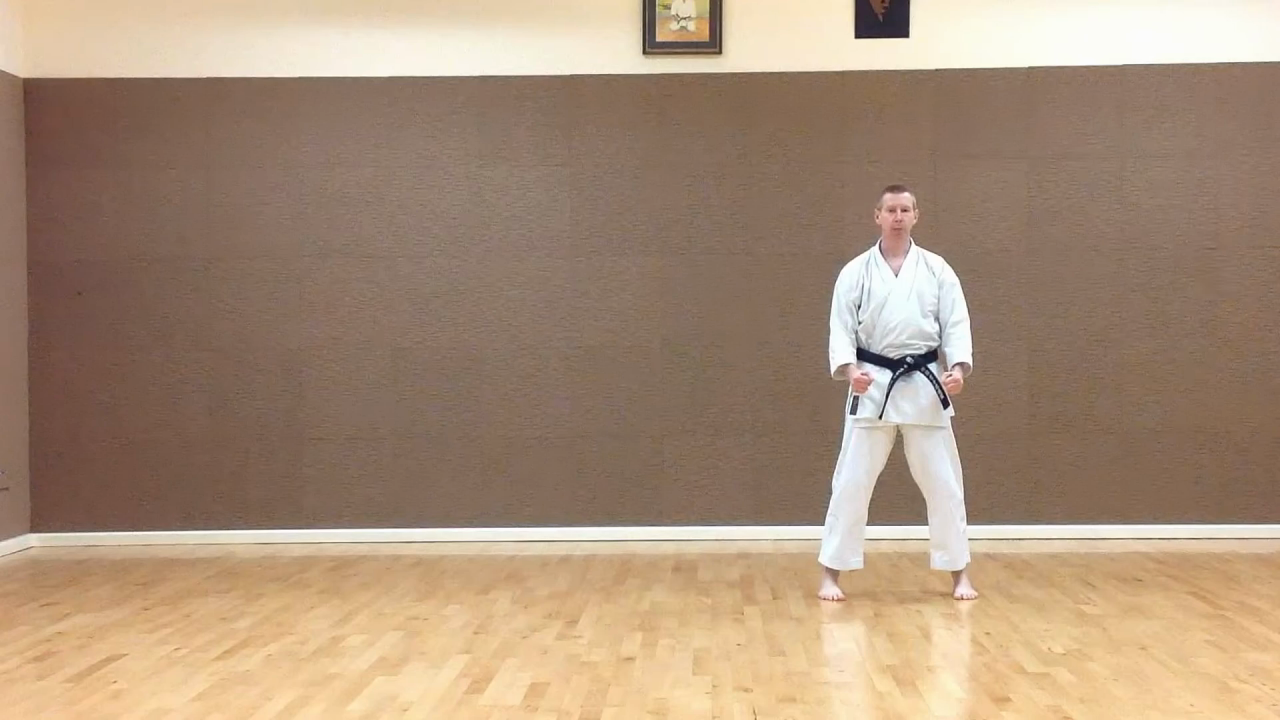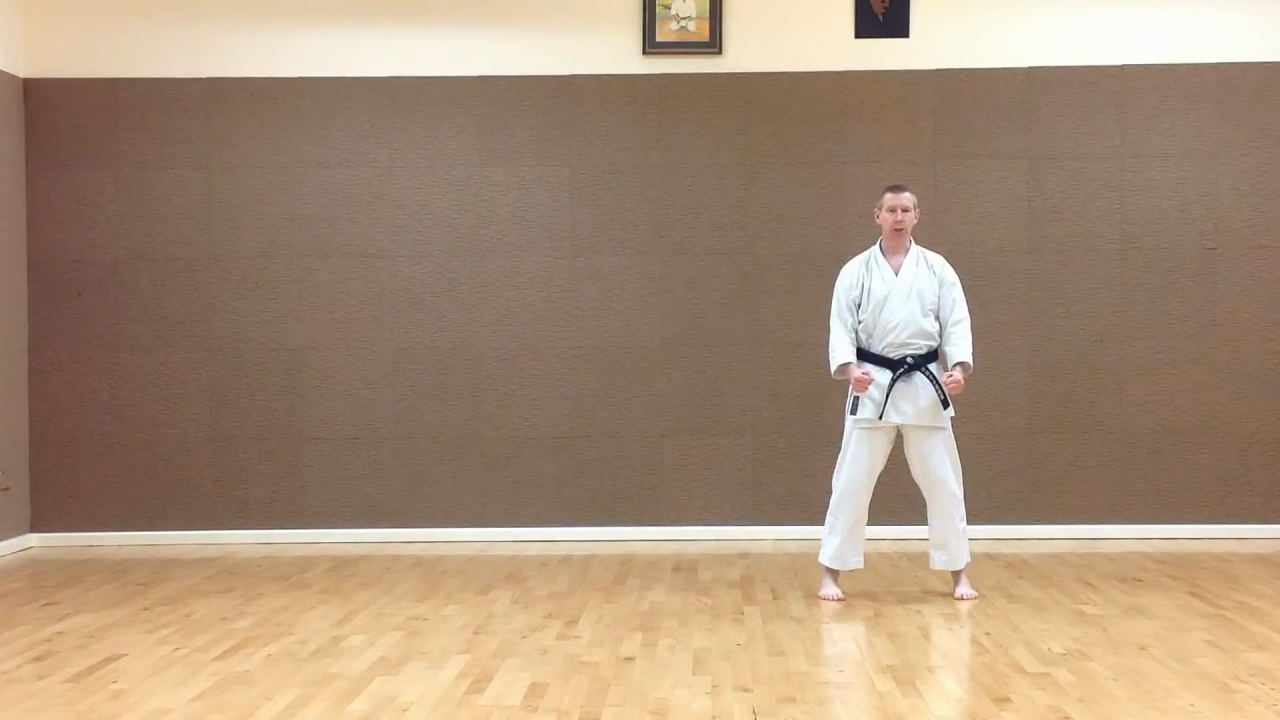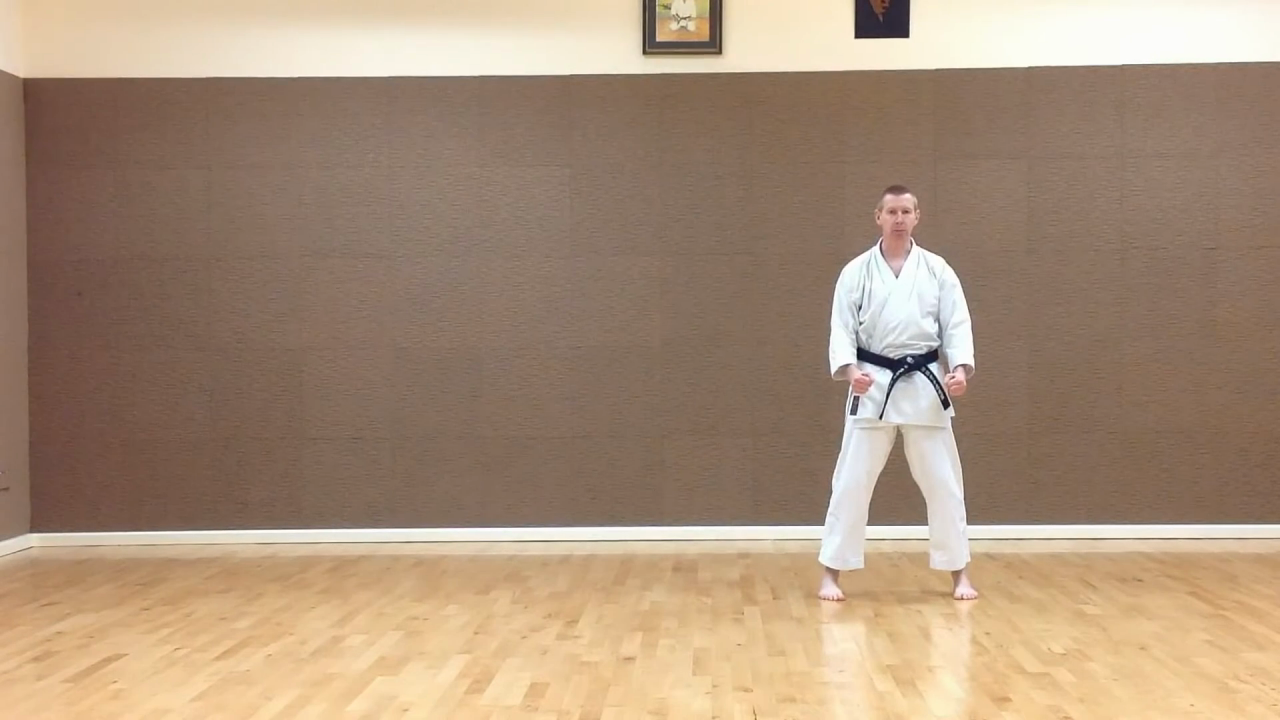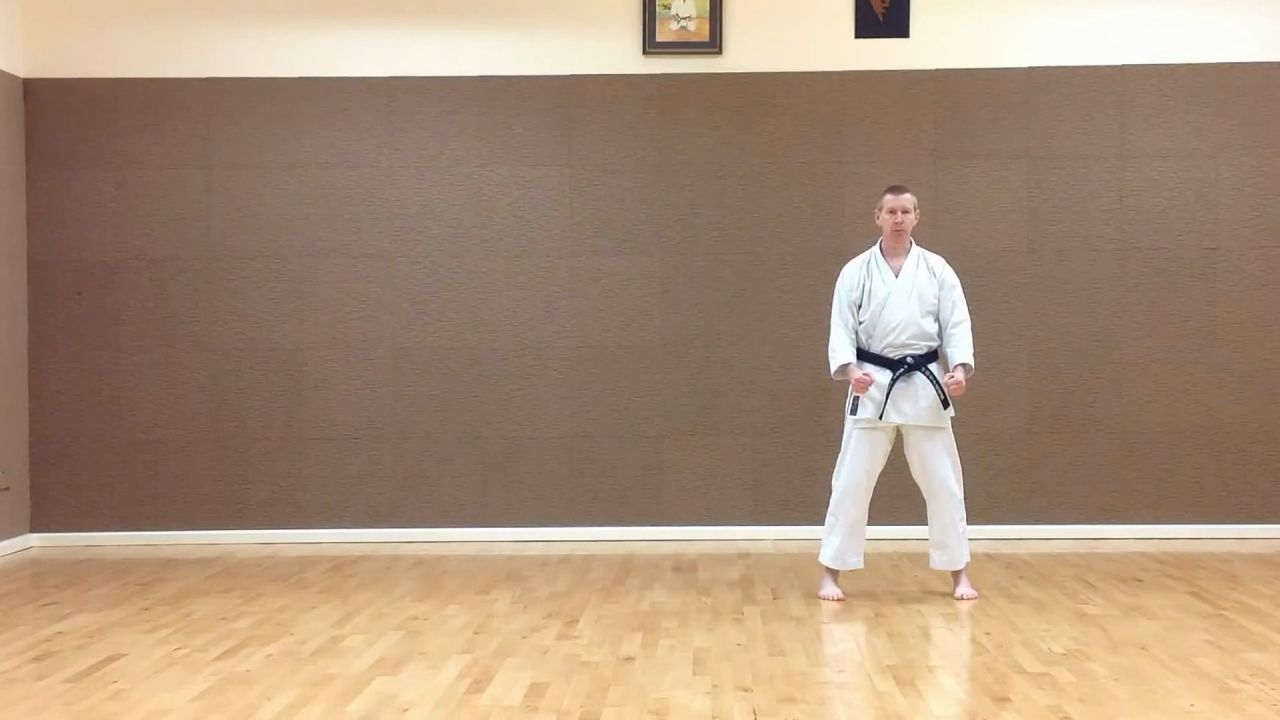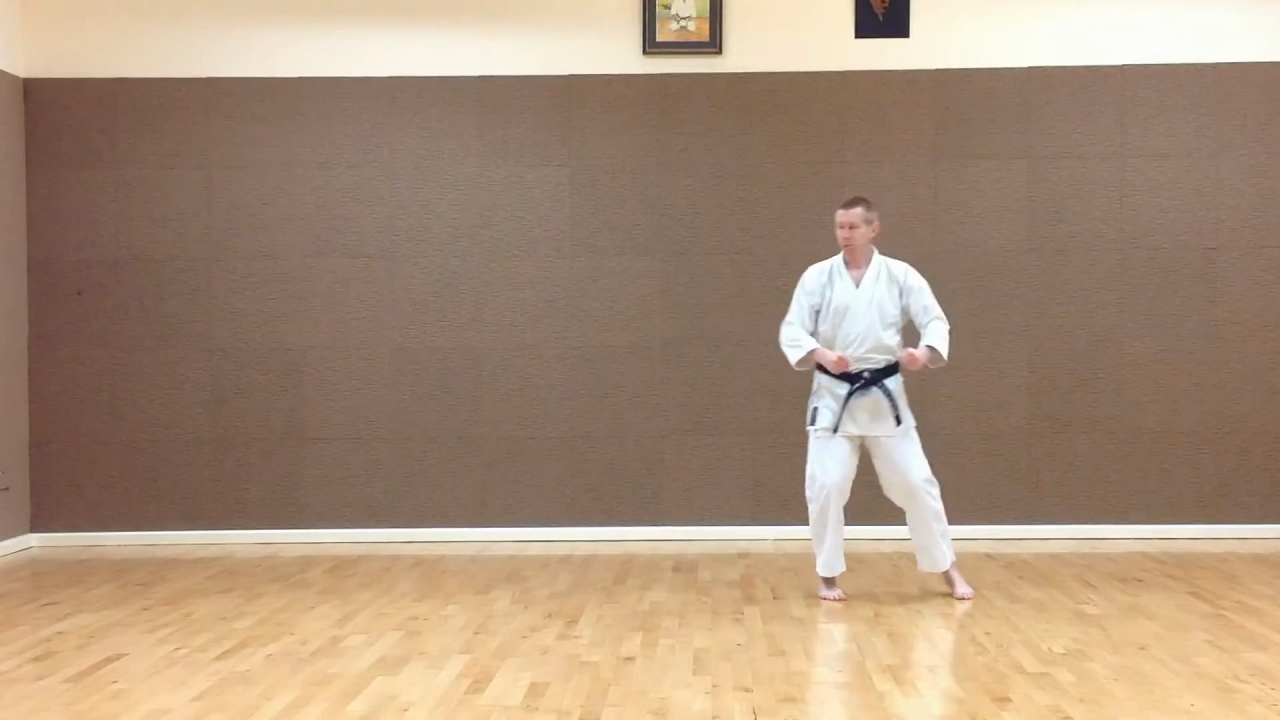
dt=1s
person 1, frame 1
left shoulder: (937, 269)
right shoulder: (856, 271)
left elbow: (956, 324)
right elbow: (841, 328)
left wrist: (958, 368)
right wrist: (850, 369)
left hip: (925, 385)
right hip: (873, 385)
left knee: (944, 483)
right knee: (851, 482)
left ankle: (959, 573)
right ankle: (831, 573)
person 1, frame 2
left shoulder: (937, 268)
right shoulder: (856, 270)
left elbow: (956, 322)
right elbow: (841, 328)
left wrist: (959, 367)
right wrist: (850, 368)
left hip: (925, 385)
right hip: (872, 384)
left knee: (943, 482)
right knee: (852, 482)
left ankle: (959, 574)
right ankle: (831, 573)
person 1, frame 3
left shoulder: (937, 269)
right shoulder: (856, 271)
left elbow: (956, 324)
right elbow: (841, 329)
left wrist: (961, 368)
right wrist: (850, 370)
left hip: (925, 386)
right hip: (872, 386)
left knee: (944, 483)
right knee: (851, 482)
left ankle: (959, 573)
right ankle: (831, 573)
person 1, frame 4
left shoulder: (937, 269)
right shoulder: (856, 270)
left elbow: (957, 324)
right elbow: (841, 329)
left wrist: (961, 368)
right wrist: (850, 370)
left hip: (925, 385)
right hip: (873, 386)
left knee: (944, 483)
right knee: (852, 481)
left ankle: (959, 573)
right ankle: (831, 573)
person 1, frame 5
left shoulder: (899, 275)
right shoulder: (817, 276)
left elbow: (936, 321)
right elbow: (790, 331)
left wrist: (925, 353)
right wrist: (820, 355)
left hip: (884, 394)
right hip: (833, 395)
left knee: (915, 482)
right knee: (825, 485)
left ankle: (949, 570)
right ankle: (829, 575)
